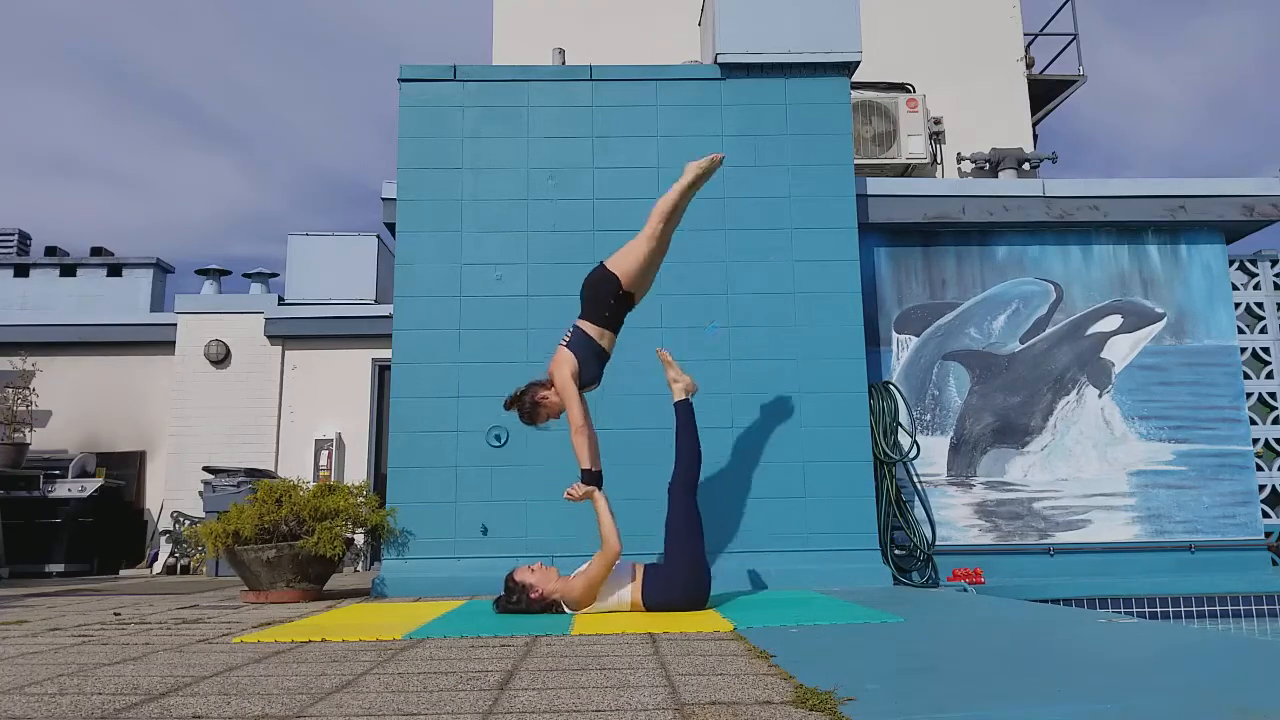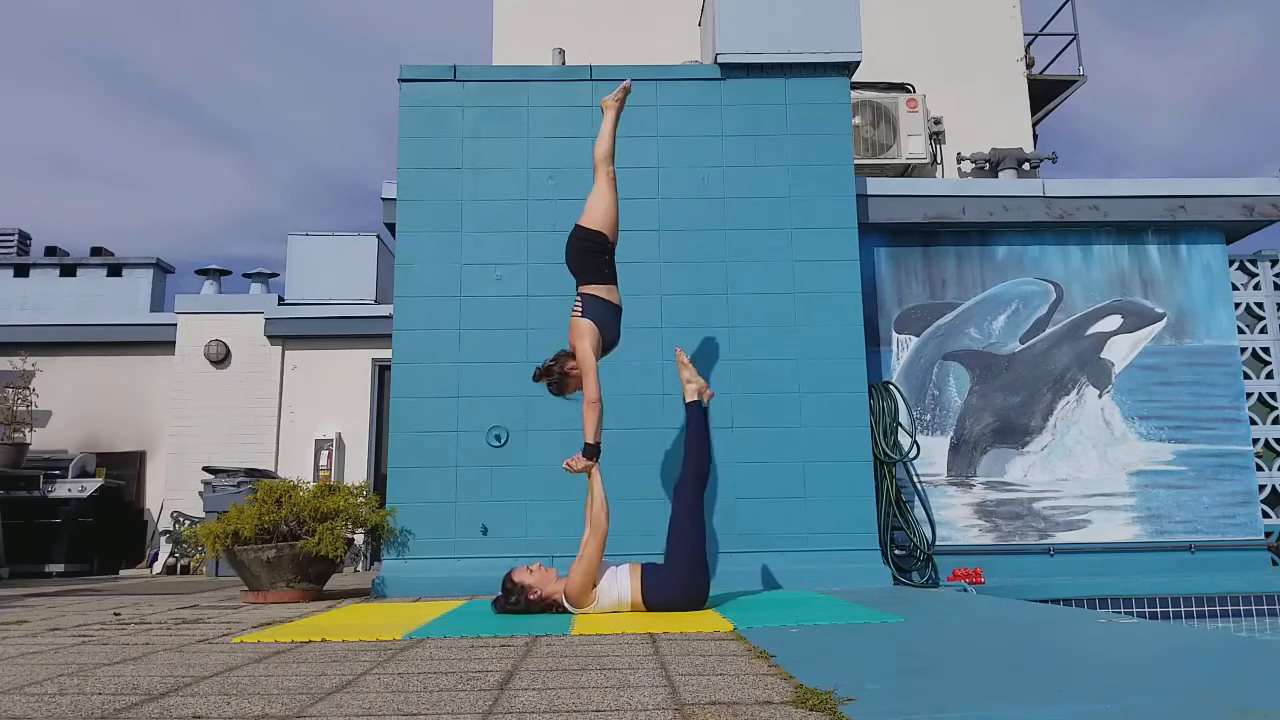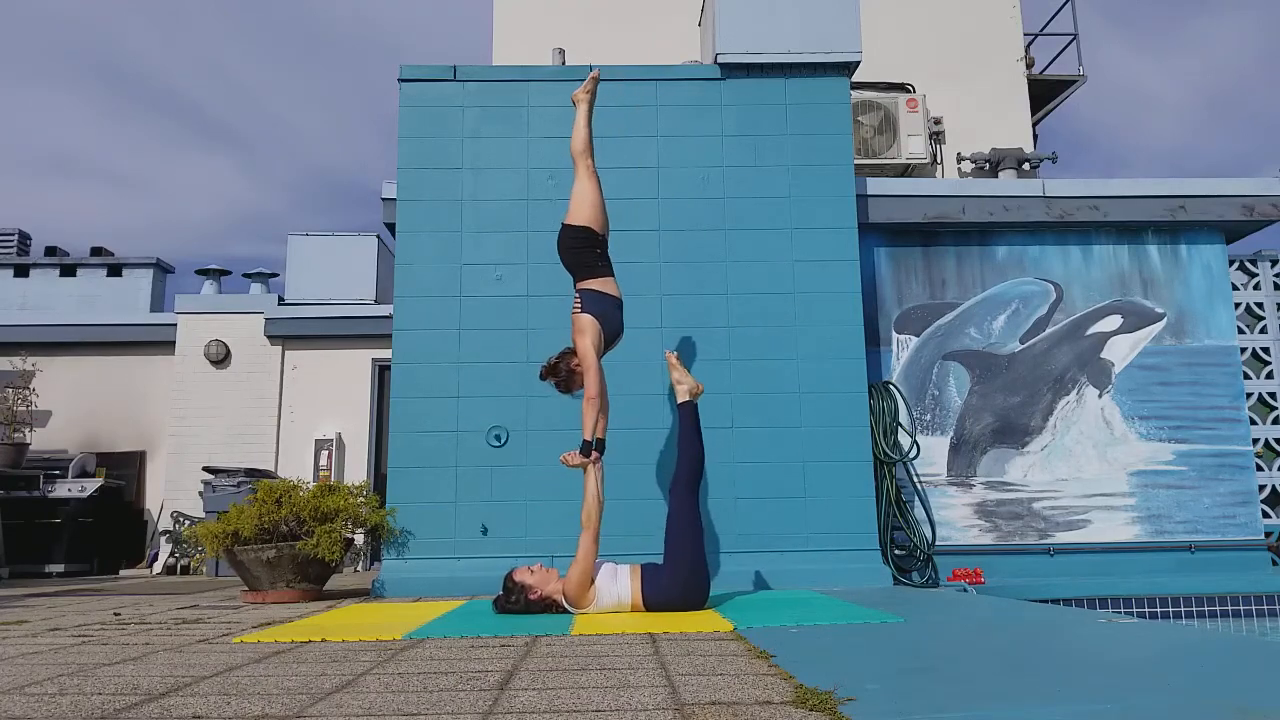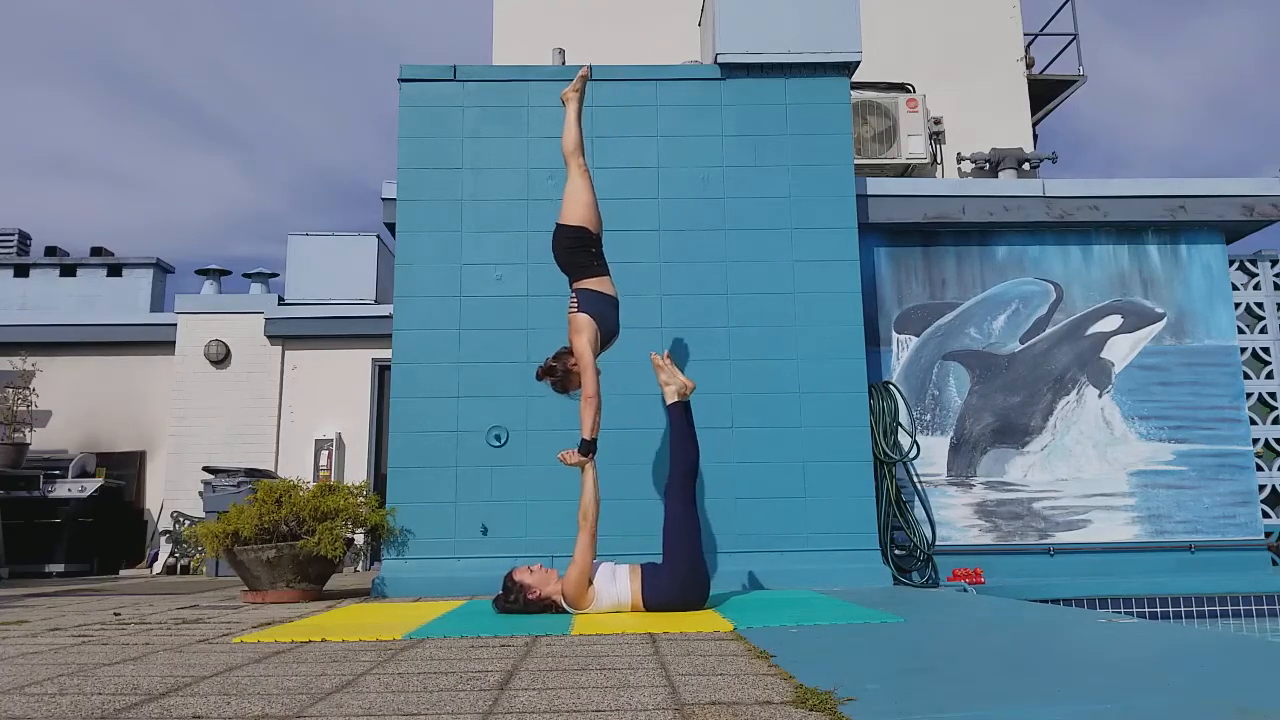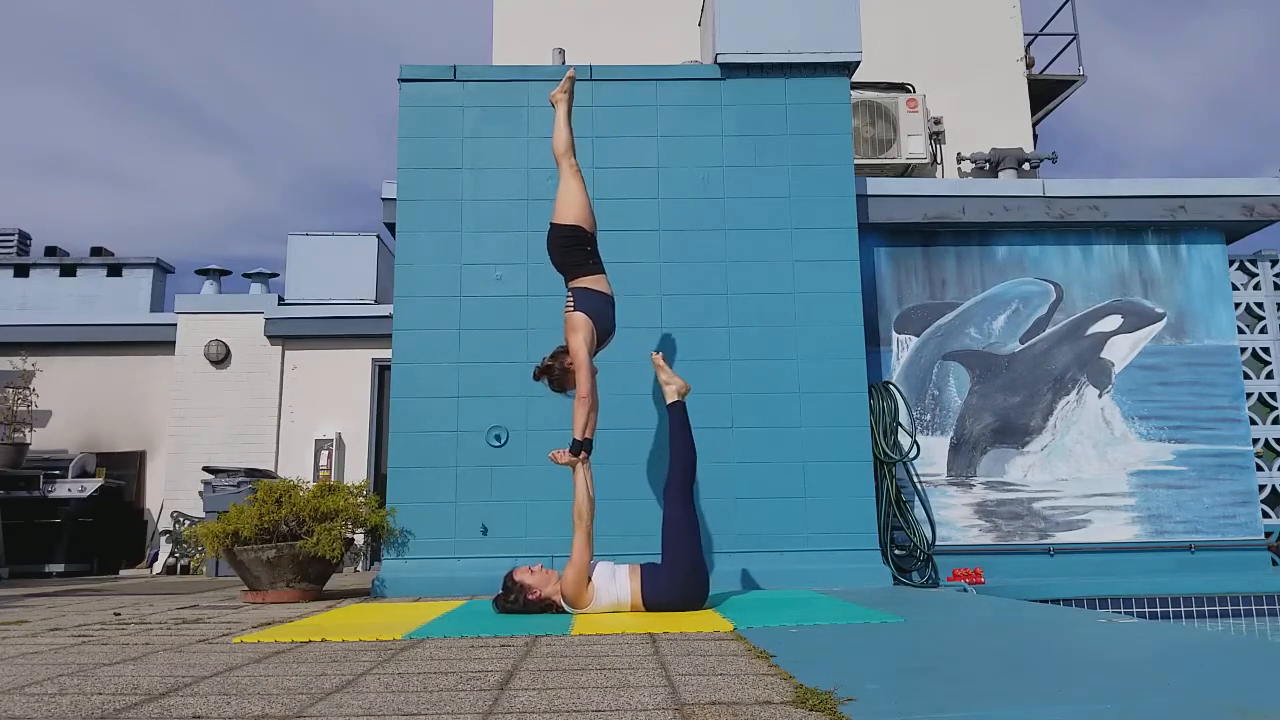
dt=0.4s
person 1, frame 1
left shoulder: (562, 377)
right shoulder: (561, 382)
left elbow: (580, 431)
right elbow: (582, 431)
left wrist: (589, 479)
right wrist: (590, 478)
left hip: (608, 291)
right hip: (609, 300)
left knee: (654, 233)
right knee: (658, 237)
left ankle: (693, 173)
right ankle: (694, 175)
person 1, frame 2
left shoulder: (584, 348)
right shoulder: (584, 348)
left elbow: (593, 401)
right elbow: (593, 402)
left wrist: (589, 452)
right wrist: (590, 451)
left hip: (592, 251)
right hip: (592, 254)
left knee: (604, 174)
right knee: (604, 175)
left ankle: (613, 109)
person 1, frame 3
right shoulder: (587, 344)
left elbow: (595, 399)
left wrist: (591, 446)
right wrist: (592, 446)
left hip: (586, 248)
right hip: (583, 248)
left knee: (585, 168)
right knee: (584, 168)
left ankle: (584, 102)
right ankle: (583, 103)
person 1, frame 4
right shoulder: (584, 343)
left elbow: (592, 398)
left wrist: (588, 446)
right wrist: (587, 446)
left hip: (582, 249)
right hip: (578, 249)
left knee: (577, 167)
right knee: (577, 167)
left ankle: (574, 102)
right ankle: (573, 102)
person 1, frame 5
right shoulder: (580, 341)
left elbow: (587, 398)
left wrist: (582, 445)
right wrist: (579, 445)
left hip: (577, 249)
right hip: (572, 248)
left knee: (568, 167)
right knee: (568, 166)
left ankle: (563, 103)
right ankle: (562, 103)
person 2, frame 1
left shoulder: (573, 587)
right shoulder: (574, 595)
left elbow: (609, 549)
right elbow: (612, 549)
left wrist: (595, 496)
right wrist: (596, 496)
left hip: (679, 589)
right hip: (681, 589)
right knee: (680, 489)
right ankle: (680, 396)
person 2, frame 2
left shoulder: (574, 587)
right shoulder: (574, 592)
left elbow: (592, 528)
right elbow: (600, 529)
left wrist: (592, 472)
right wrist: (593, 473)
left hip: (679, 587)
right hip: (681, 588)
right knee: (687, 491)
left ankle: (697, 400)
right ankle: (693, 398)
person 2, frame 3
left shoulder: (574, 589)
right shoulder: (574, 593)
left elbow: (593, 520)
right elbow: (589, 525)
left wrist: (593, 466)
right wrist: (589, 470)
left hip: (680, 587)
right hip: (681, 587)
right knee: (682, 491)
left ankle: (686, 398)
right ankle: (684, 397)
person 2, frame 4
left shoulder: (573, 589)
right shoulder: (573, 593)
left elbow: (591, 519)
right elbow: (586, 524)
left wrist: (590, 465)
right wrist: (587, 468)
left hip: (679, 586)
right hip: (681, 588)
right knee: (678, 492)
left ankle: (678, 398)
right ankle: (674, 397)
person 2, frame 5
left shoulder: (573, 588)
right shoulder: (572, 593)
left elbow: (588, 515)
right elbow: (582, 524)
left wrist: (583, 464)
right wrist: (577, 467)
left hip: (678, 587)
right hip: (680, 588)
right knee: (677, 491)
left ankle: (674, 397)
right ankle: (673, 397)
